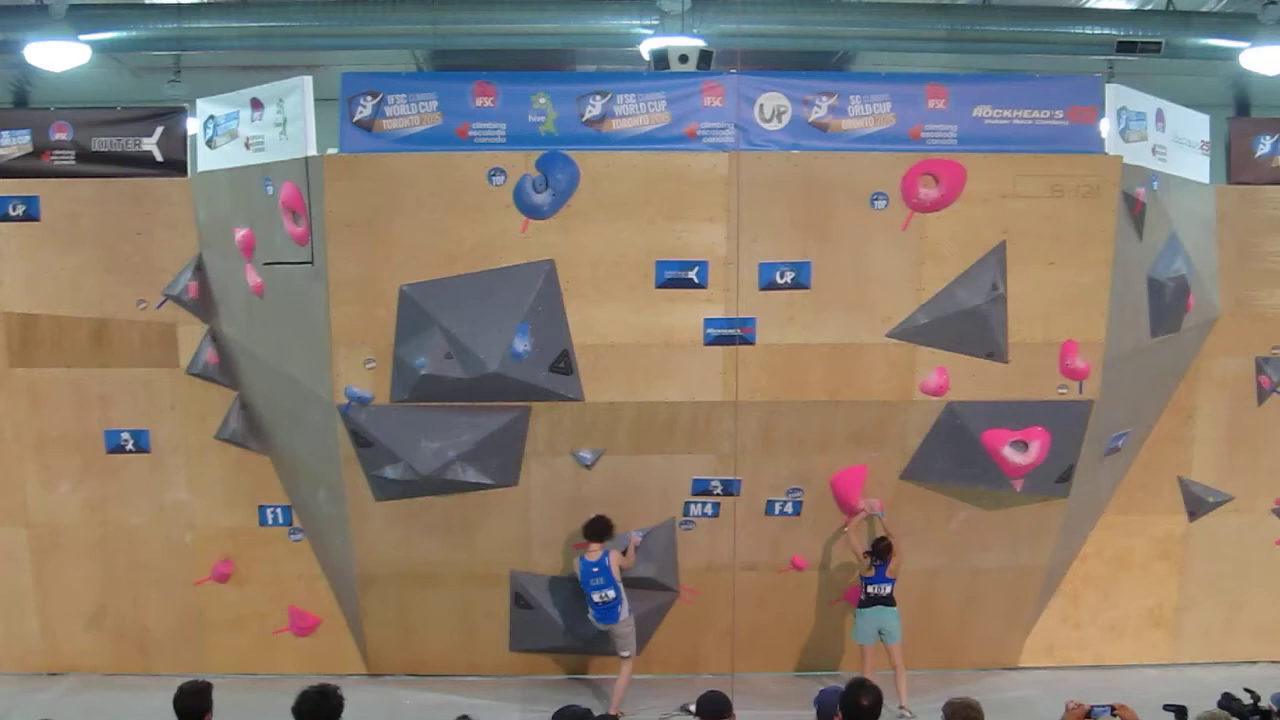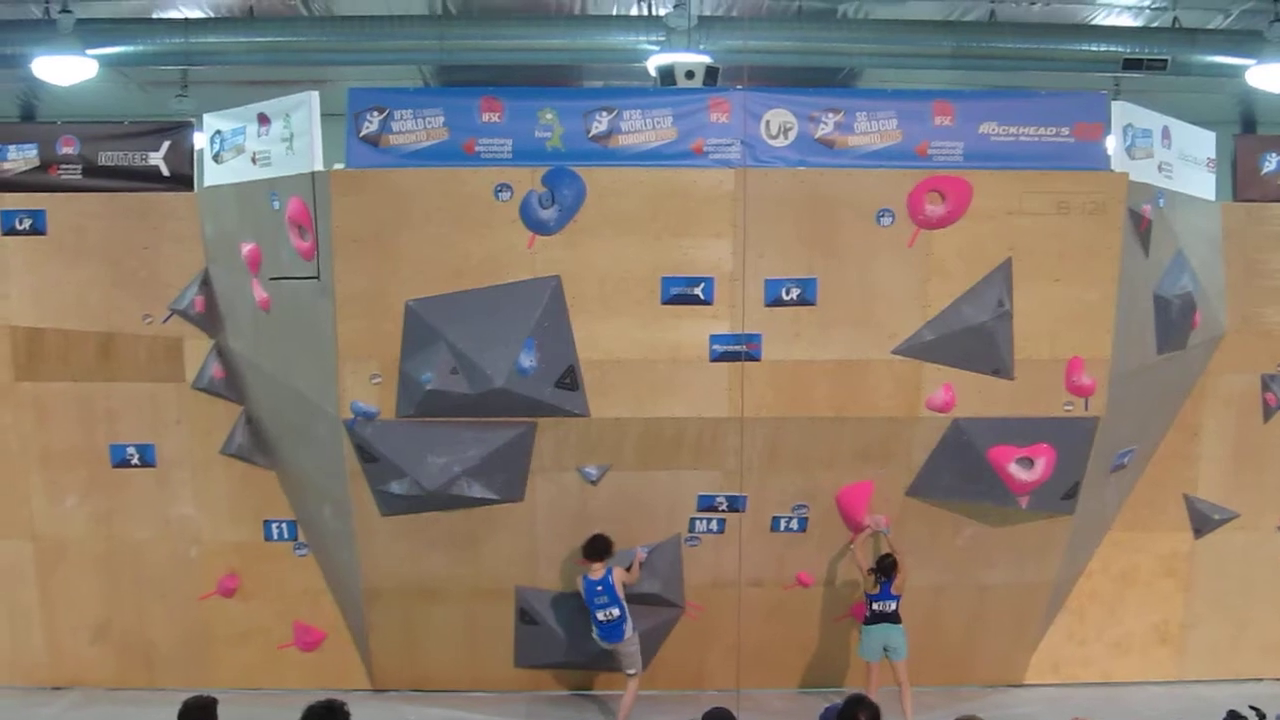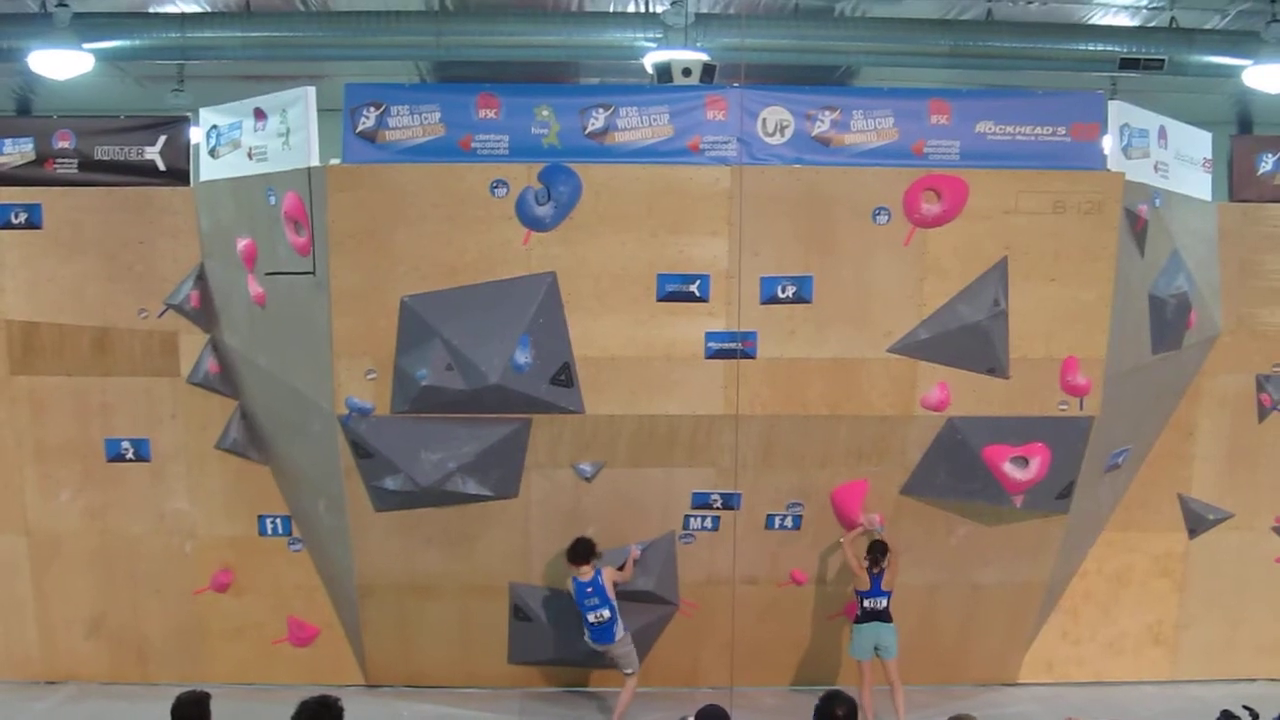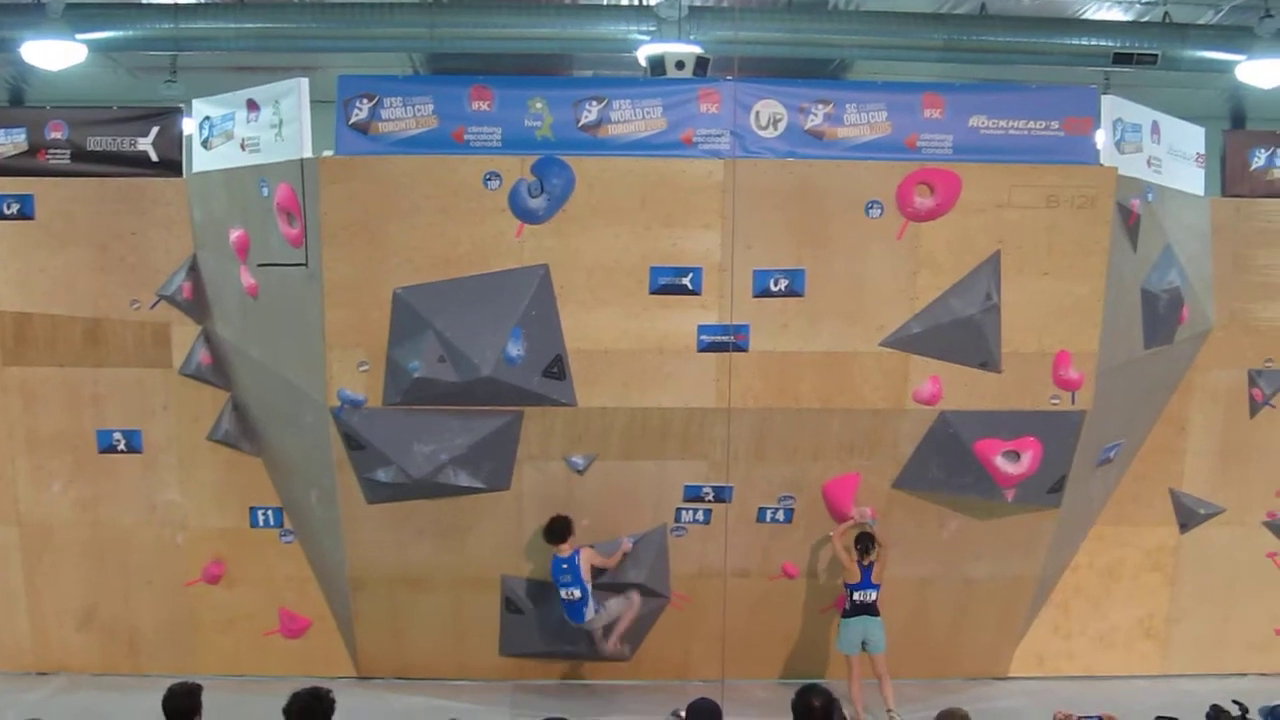
dt=0.4s
person 1, frame 1
left shoulder: (865, 561)
right shoulder: (894, 564)
left elbow: (850, 530)
right elbow: (892, 539)
left wrist: (865, 513)
right wrist: (880, 518)
left hip: (866, 614)
right hip: (889, 613)
left knee: (867, 665)
right knee: (897, 664)
person 1, frame 2
left shoulder: (870, 578)
right shoulder: (899, 581)
left elbow: (856, 547)
right elbow: (897, 556)
left wrist: (871, 530)
right wrist: (885, 534)
left hip: (872, 631)
right hip: (895, 630)
left knee: (872, 681)
right knee: (903, 680)
person 1, frame 3
left shoulder: (860, 573)
right shoulder: (890, 574)
left elbow: (846, 543)
right elbow: (893, 553)
left wrist: (864, 528)
right wrist: (878, 532)
left hip: (863, 629)
right hip: (886, 629)
left knee: (866, 680)
right knee: (894, 679)
person 1, frame 4
left shoulder: (850, 566)
right shoulder: (878, 568)
left elbow: (835, 537)
right elbow: (882, 546)
left wrist: (854, 522)
right wrist: (868, 526)
left hip: (851, 623)
right hip: (874, 622)
left knee: (854, 673)
right knee: (882, 672)
person 2, frame 1
left shoulder: (578, 563)
right shoulder: (612, 556)
right elbow: (628, 563)
right wrist: (632, 544)
left hip: (598, 621)
right hip: (621, 619)
right knee: (626, 664)
right ankle: (613, 712)
person 2, frame 2
left shoulder: (581, 582)
right shoulder: (615, 573)
right elbow: (632, 579)
right wrist: (637, 560)
left hip: (602, 639)
right hip: (625, 637)
right knee: (633, 680)
person 2, frame 3
left shoulder: (572, 583)
right shoulder: (606, 573)
right elbow: (625, 576)
right wrist: (631, 557)
left hip: (594, 640)
right hip: (617, 639)
right knee: (632, 678)
person 2, frame 4
left shoulder: (554, 560)
right shoulder: (585, 554)
right elbow: (609, 564)
right wrist: (622, 549)
left hip: (573, 618)
right hip: (591, 618)
right knee: (634, 600)
left ankle: (603, 643)
right ankle: (613, 642)
